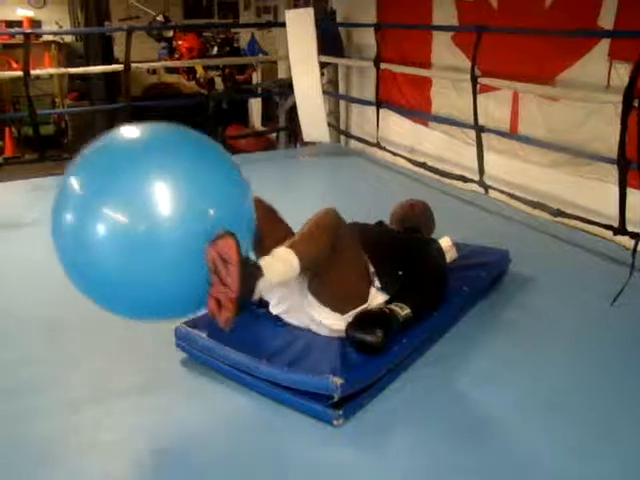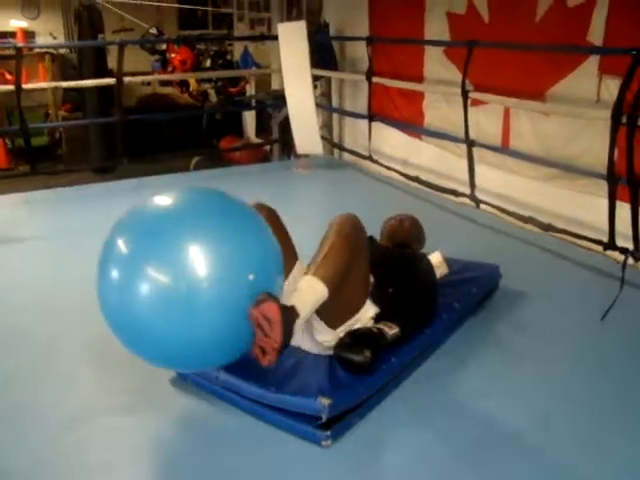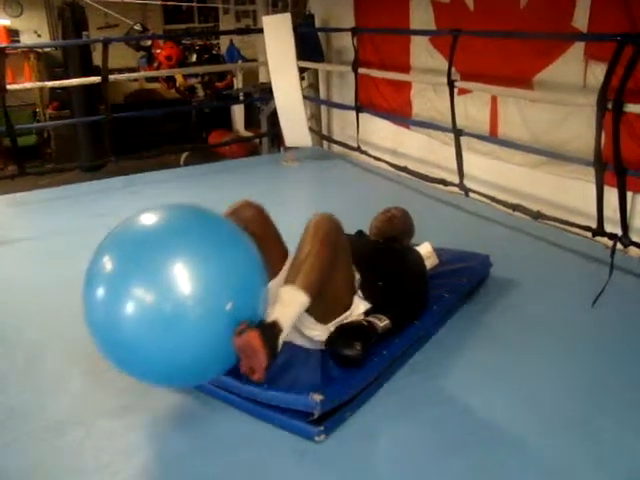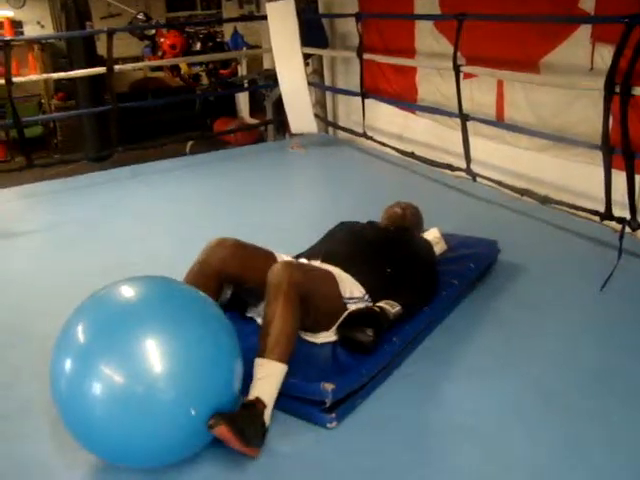
dt=0.7s
person 1, frame 1
left shoulder: (426, 249)
right shoulder: (361, 228)
left elbow: (431, 294)
left wrist: (392, 315)
left hip: (344, 305)
right hip: (298, 288)
left knee: (328, 220)
right knee: (255, 209)
left ankle: (250, 278)
person 1, frame 2
left shoulder: (416, 264)
right shoulder: (366, 245)
left elbow: (422, 310)
left wrist: (380, 334)
left hip: (338, 322)
left knee: (346, 226)
right knee: (261, 214)
left ankle: (287, 317)
person 1, frame 3
left shoulder: (407, 259)
right shoulder: (349, 239)
left elbow: (412, 304)
left wrist: (372, 327)
left hip: (332, 314)
left knee: (324, 226)
right knee: (247, 212)
left ankle: (272, 333)
person 1, frame 4
left shoulder: (416, 248)
right shoulder: (349, 227)
left elbow: (421, 289)
left wrist: (382, 313)
right wrist: (240, 286)
left hip: (347, 290)
left knee: (285, 275)
right knee: (222, 251)
left ankle: (257, 413)
